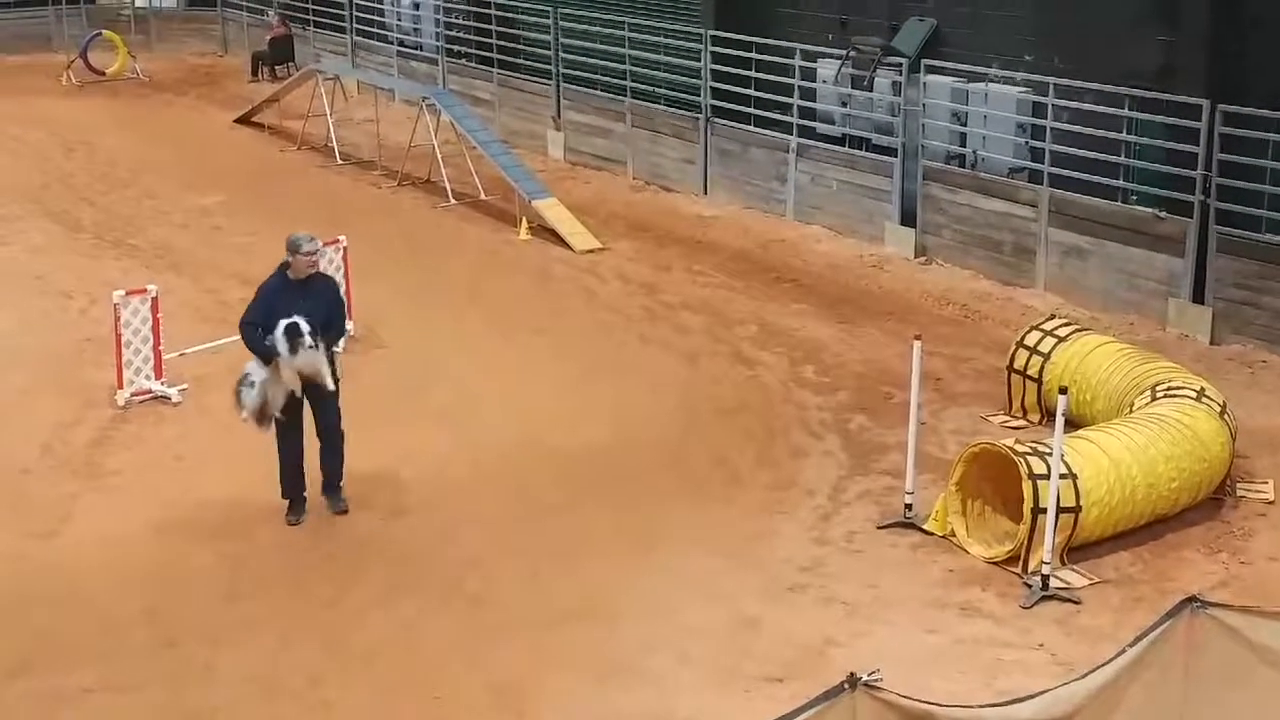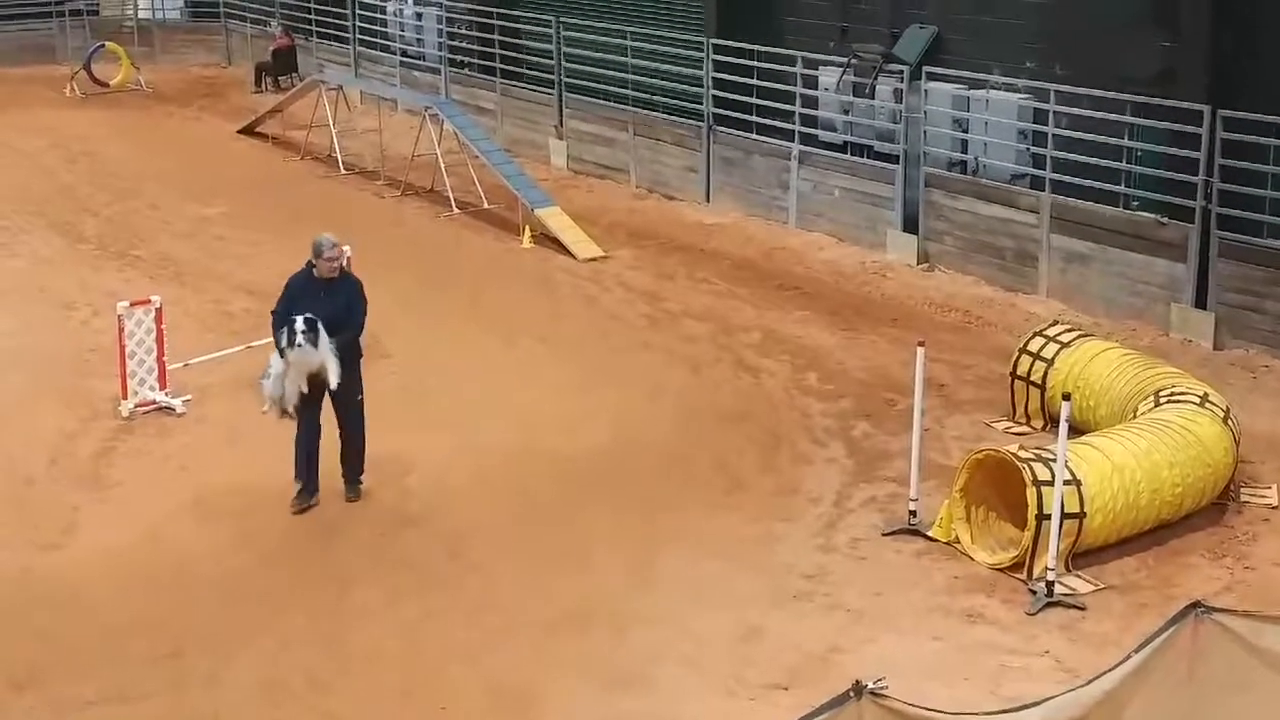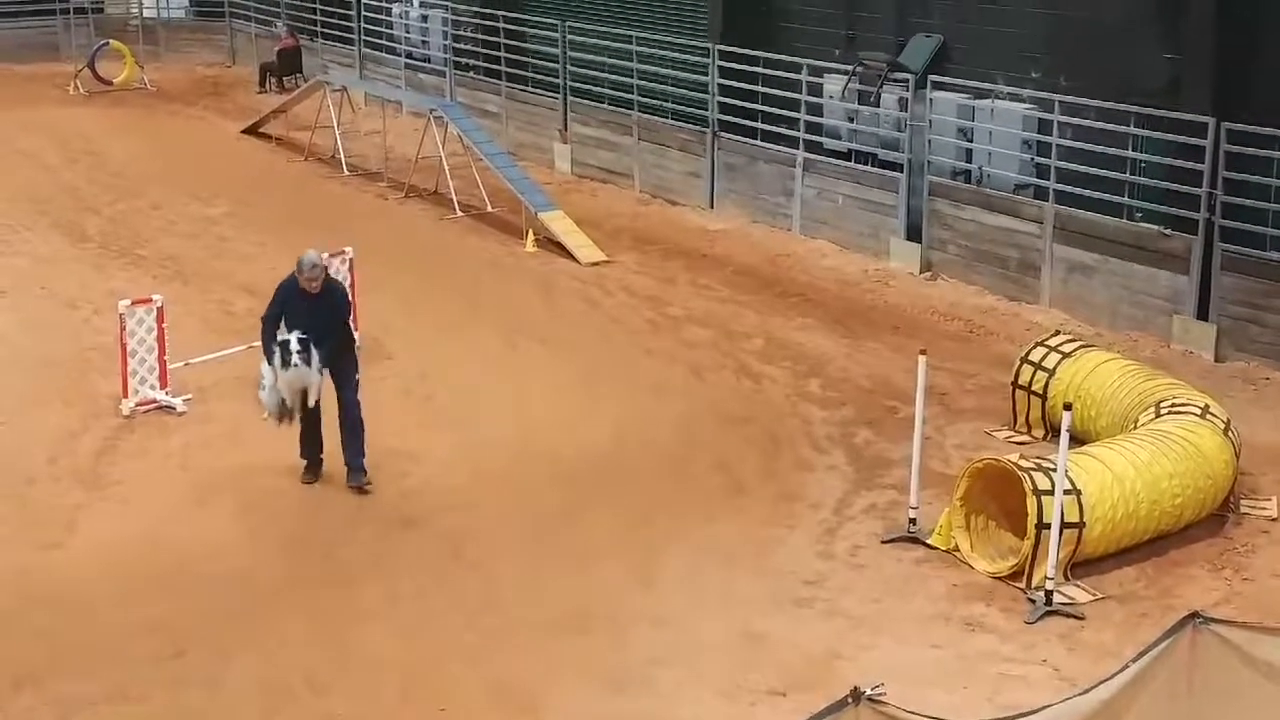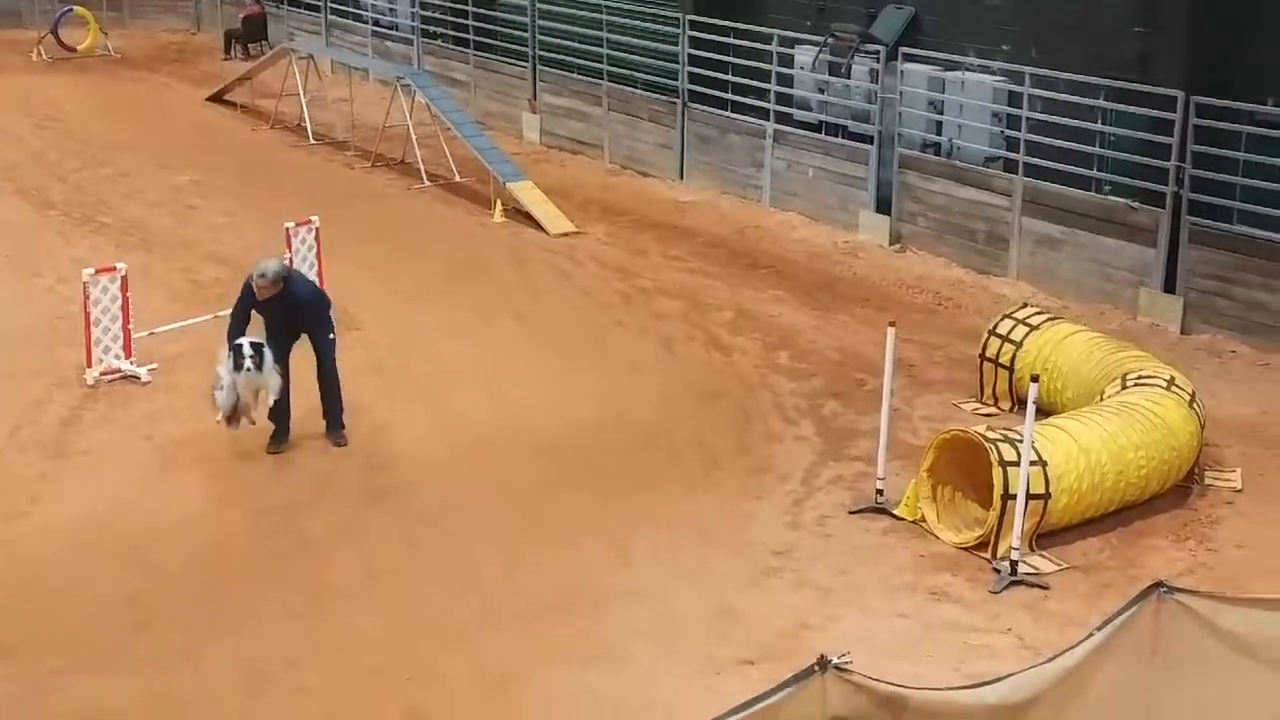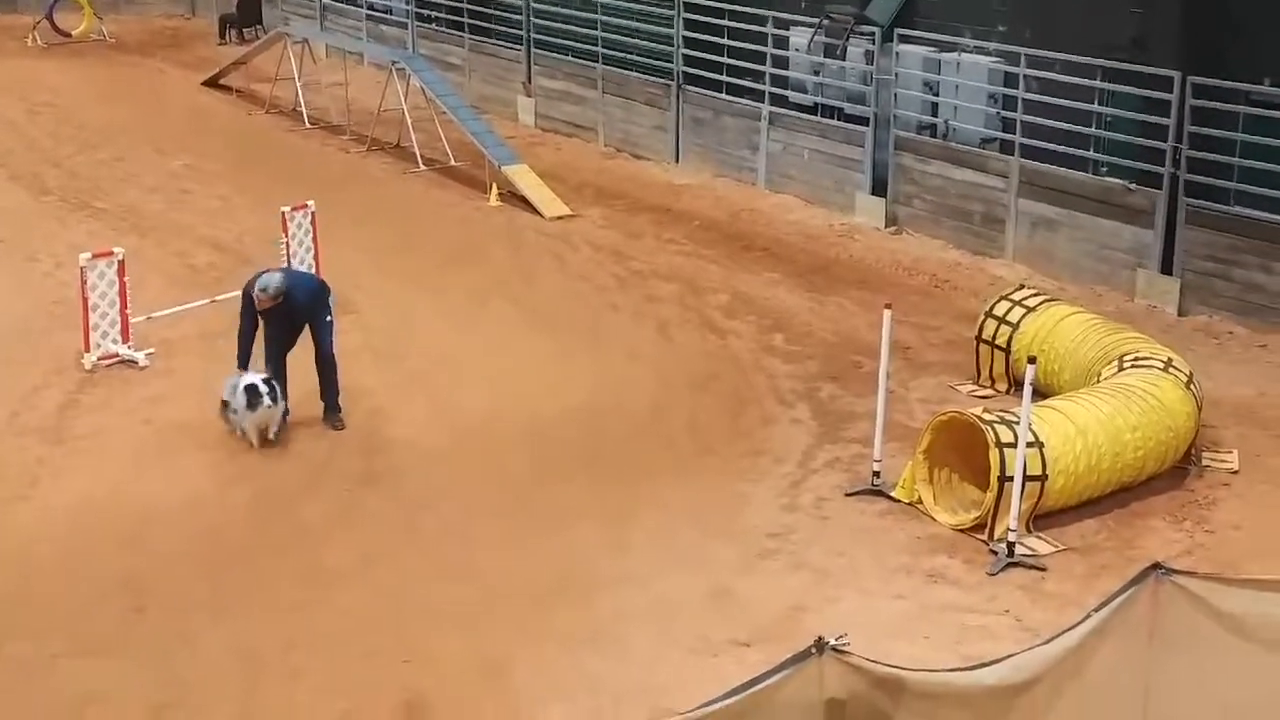
dt=0.5s
person 1, frame 1
left shoulder: (327, 286)
right shoulder: (272, 288)
left elbow: (338, 327)
right elbow: (248, 326)
right wrist: (268, 355)
left knee: (330, 429)
right knee: (289, 436)
left ankle: (333, 490)
right ankle: (295, 498)
person 1, frame 2
left shoulder: (351, 285)
right shoulder: (298, 283)
left elbow: (356, 327)
right elbow: (279, 318)
left wrist: (332, 348)
right wrist: (286, 348)
left hip: (344, 362)
left knee: (351, 421)
right knee: (307, 422)
left ankle: (352, 479)
right ankle: (307, 486)
person 1, frame 3
left shoulder: (337, 292)
right shoulder: (286, 289)
left elbow: (341, 333)
right elbow: (269, 323)
left wrist: (319, 361)
right wrist: (272, 358)
left hip: (339, 351)
left knee: (349, 404)
right knee: (308, 406)
left ankle: (355, 469)
right ankle: (312, 461)
person 1, frame 4
left shoulder: (302, 292)
right shoulder: (251, 286)
left elbow: (296, 329)
right elbow: (238, 320)
left hip: (315, 318)
right hip: (279, 322)
left knee: (327, 365)
right knee: (277, 368)
left ankle: (334, 426)
right ankle: (280, 429)
person 1, frame 5
left shoulder: (299, 300)
right shoulder: (250, 290)
left elbow: (290, 337)
right elbow: (247, 330)
left wrist: (269, 371)
right wrist: (242, 369)
left hip: (315, 301)
left knee: (325, 352)
right knee: (273, 355)
left ankle: (331, 409)
